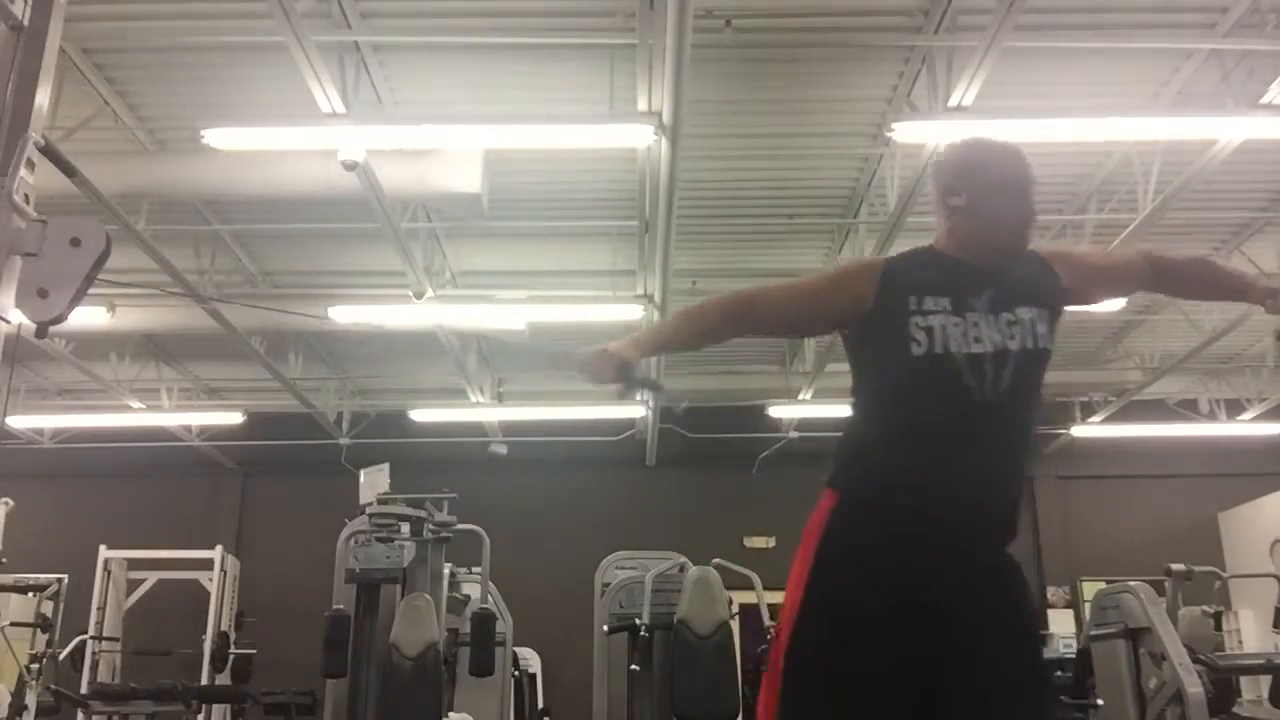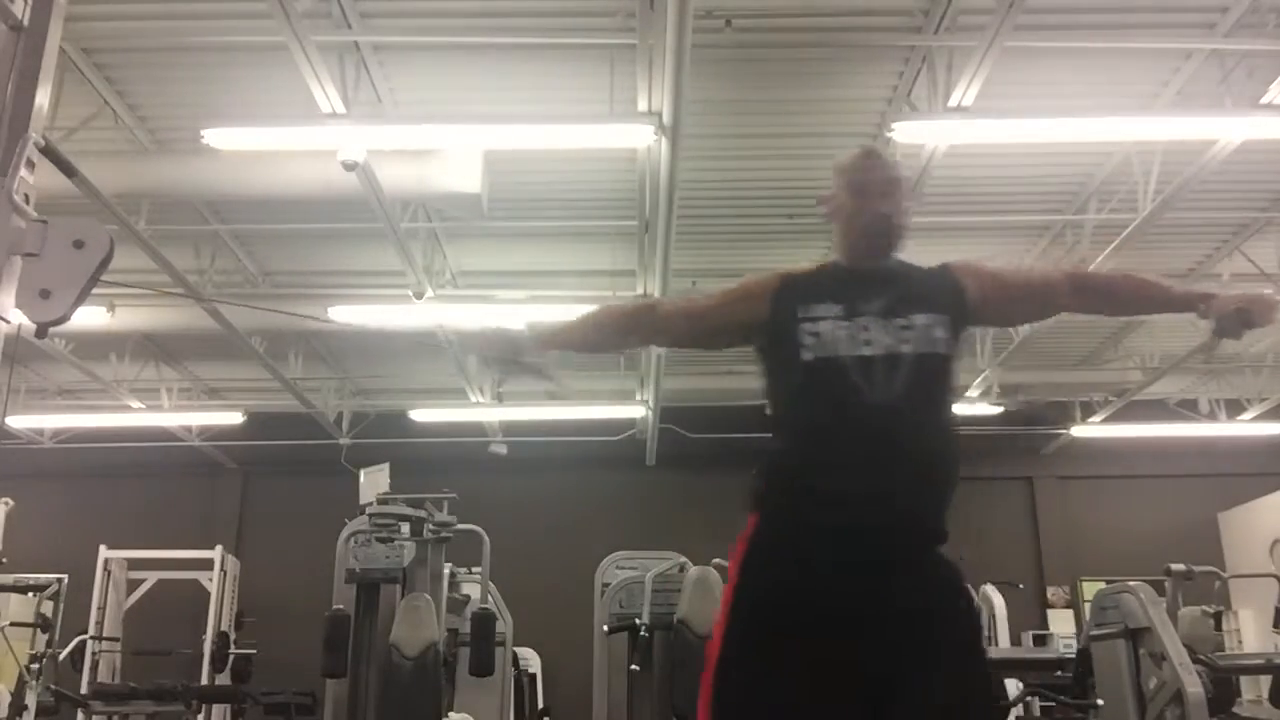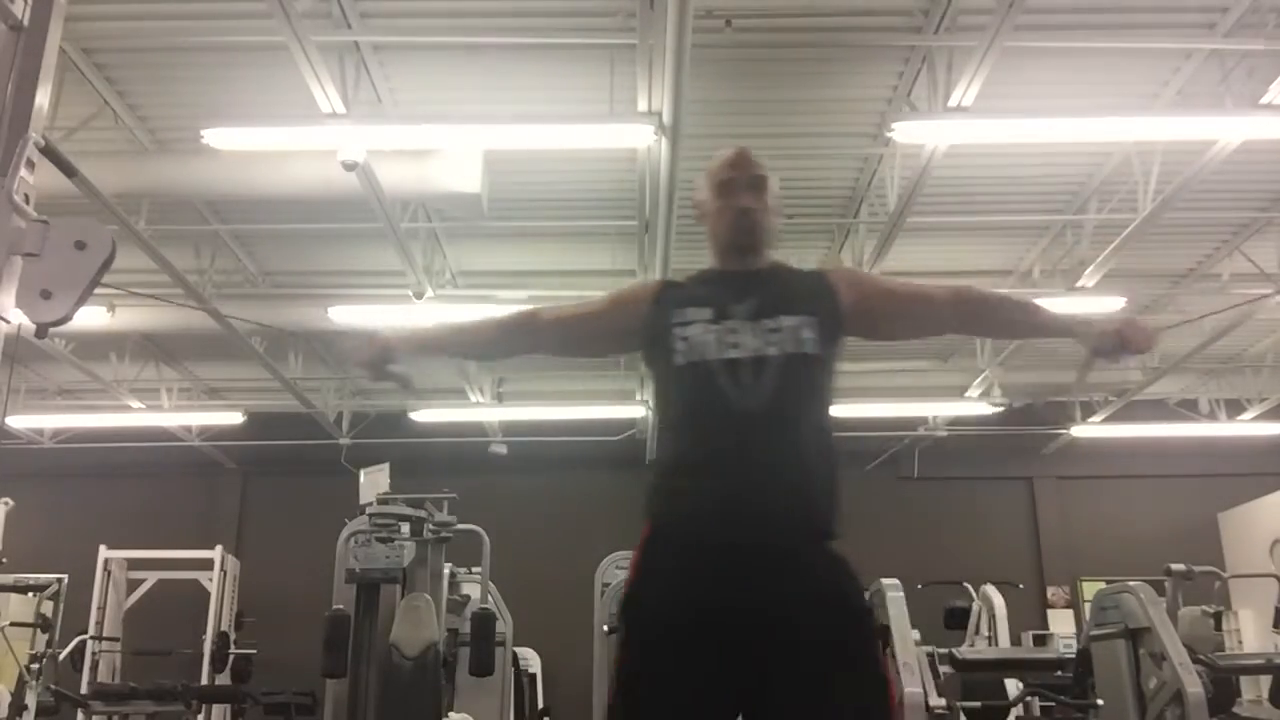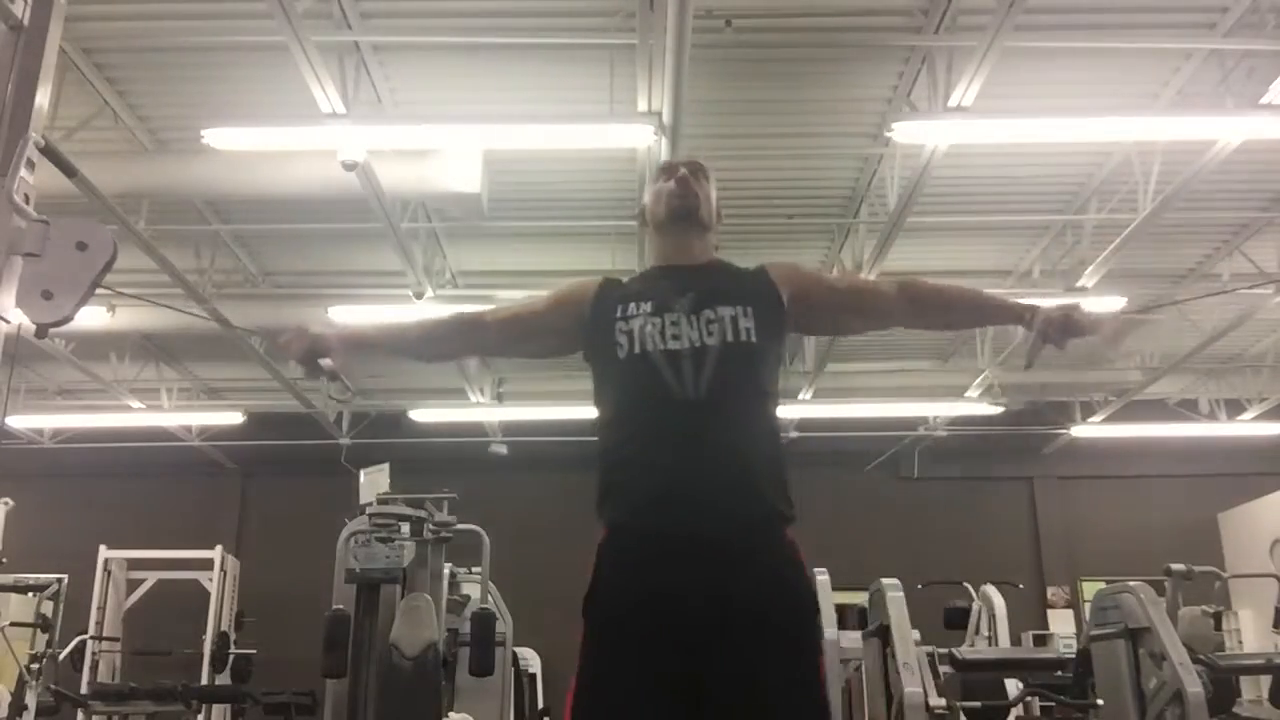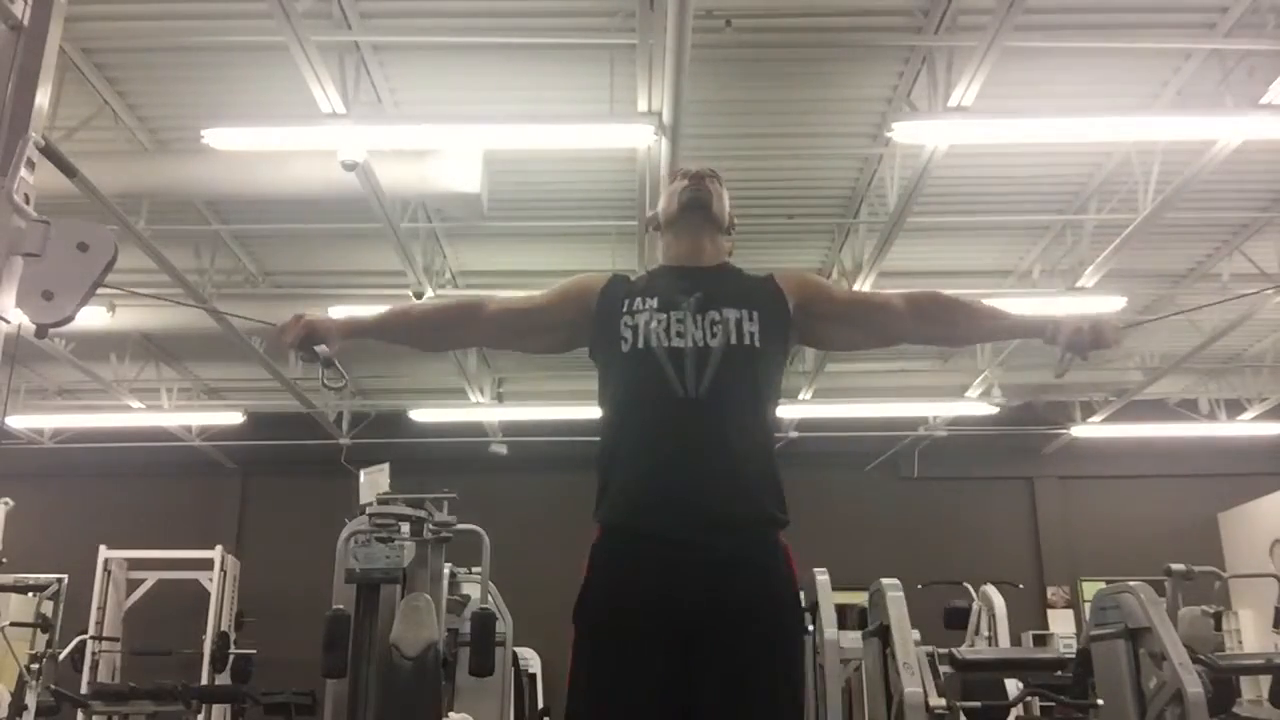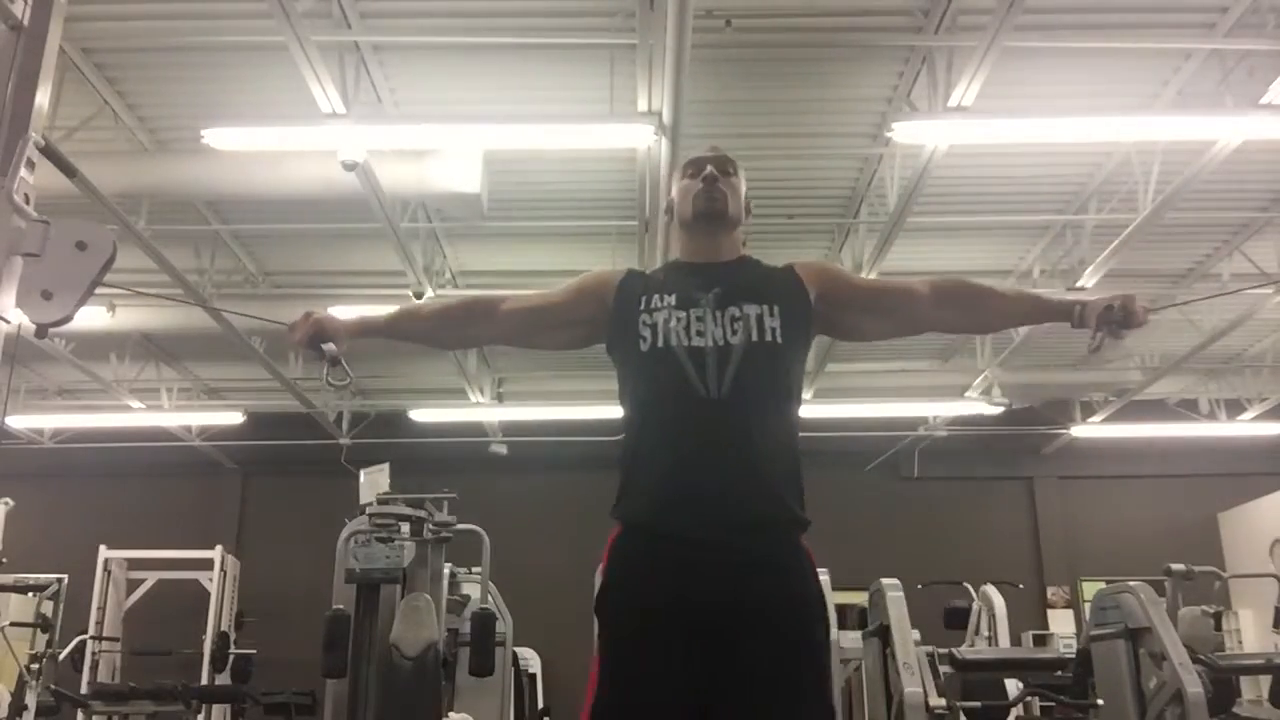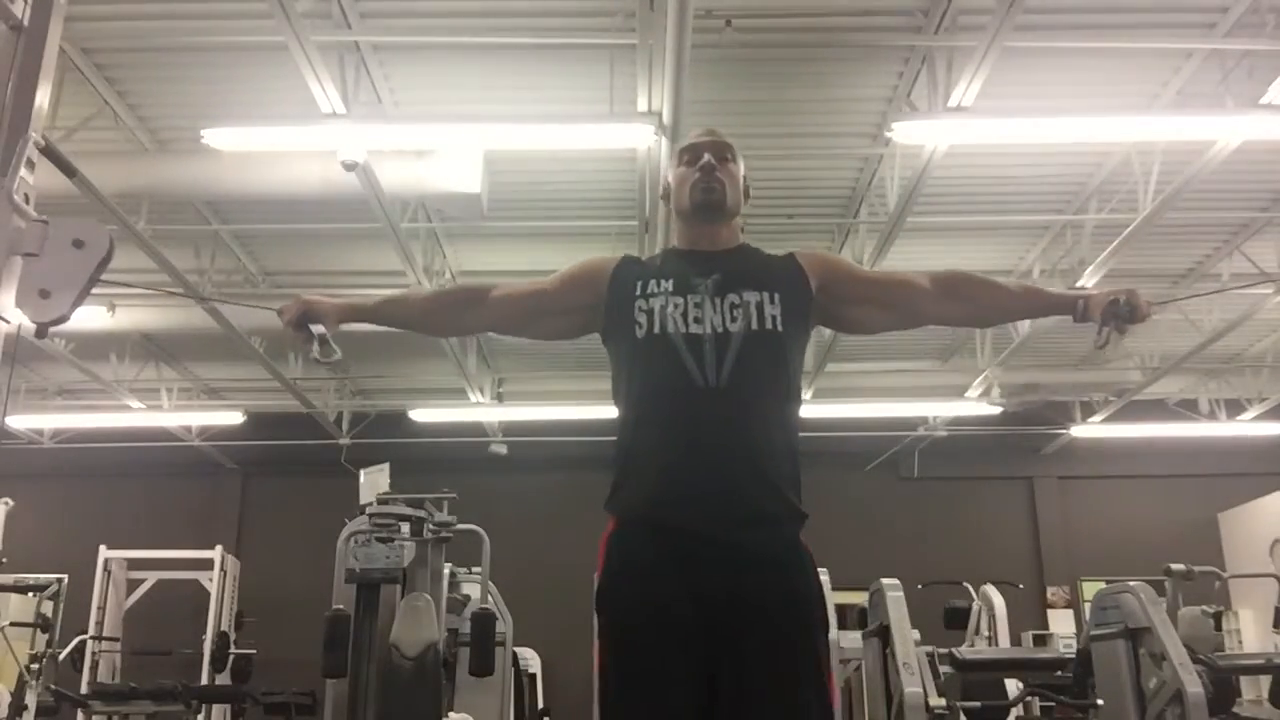
dt=0.3s
person 1, frame 1
left shoulder: (1046, 277)
right shoulder: (878, 285)
left elbow: (1154, 268)
right elbow: (748, 308)
right wrist: (637, 346)
left hip: (979, 554)
right hip: (867, 544)
person 1, frame 2
left shoulder: (951, 291)
right shoulder: (779, 300)
left elbow: (1072, 287)
right elbow: (654, 318)
left wrist: (1200, 302)
right wrist: (536, 338)
left hip: (910, 563)
right hip: (794, 560)
person 1, frame 3
left shoulder: (828, 294)
right shoulder: (657, 307)
left elbow: (952, 306)
right elbow: (535, 327)
left wrist: (1083, 327)
right wrist: (414, 342)
left hip: (800, 565)
right hip: (685, 566)
person 1, frame 4
left shoulder: (772, 290)
right shoulder: (598, 304)
left elbow: (896, 298)
right elbow: (478, 328)
left wrist: (1026, 312)
right wrist: (350, 338)
left hip: (753, 559)
right hip: (640, 561)
person 1, frame 5
left shoulder: (780, 296)
right shoulder: (603, 299)
left elbow: (909, 314)
right elbow: (480, 318)
left wrist: (1046, 326)
right wrist: (351, 325)
left hip: (745, 562)
right hip: (634, 562)
person 1, frame 6
left shoulder: (799, 289)
right shoulder: (619, 295)
left elbow: (930, 301)
right elbow: (493, 316)
left wrist: (1070, 307)
right wrist: (359, 324)
left hip: (767, 562)
right hip: (654, 560)
person 1, frame 7
left shoulder: (801, 278)
right shoulder: (614, 282)
left elbow: (933, 295)
right elbow: (487, 305)
left wrist: (1072, 300)
right wrist: (350, 308)
left hip: (767, 556)
right hip: (651, 555)
